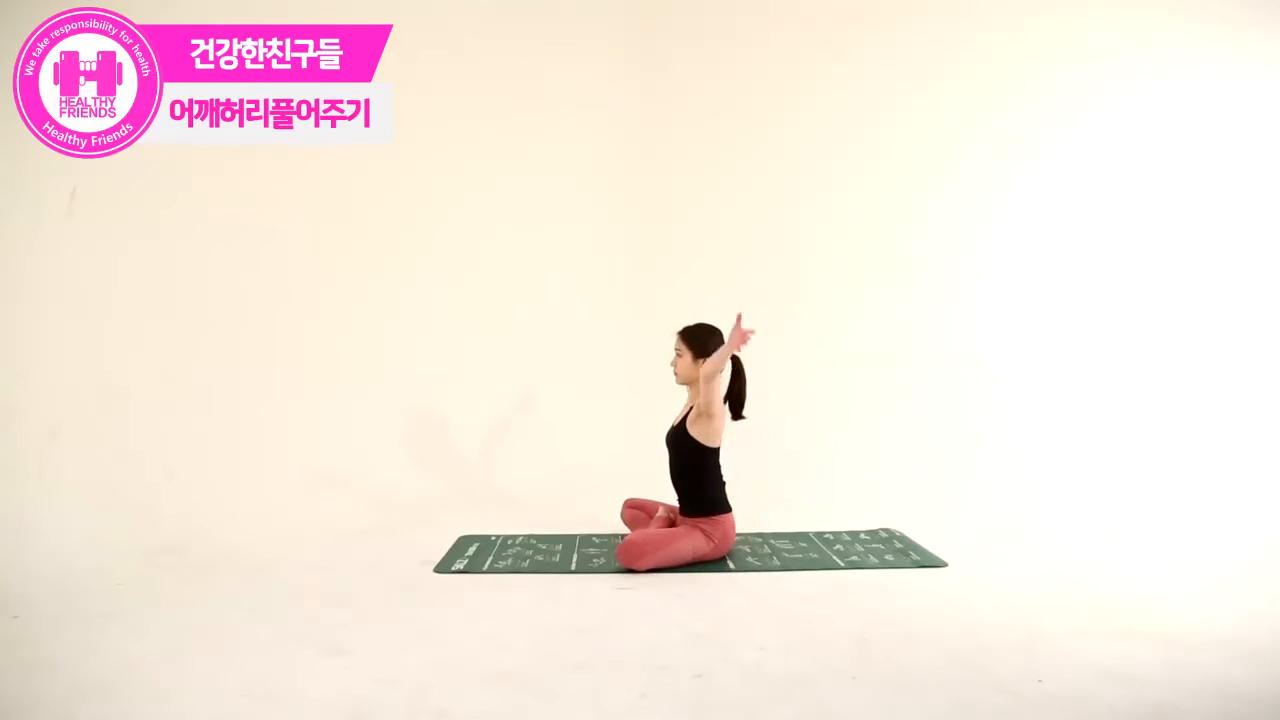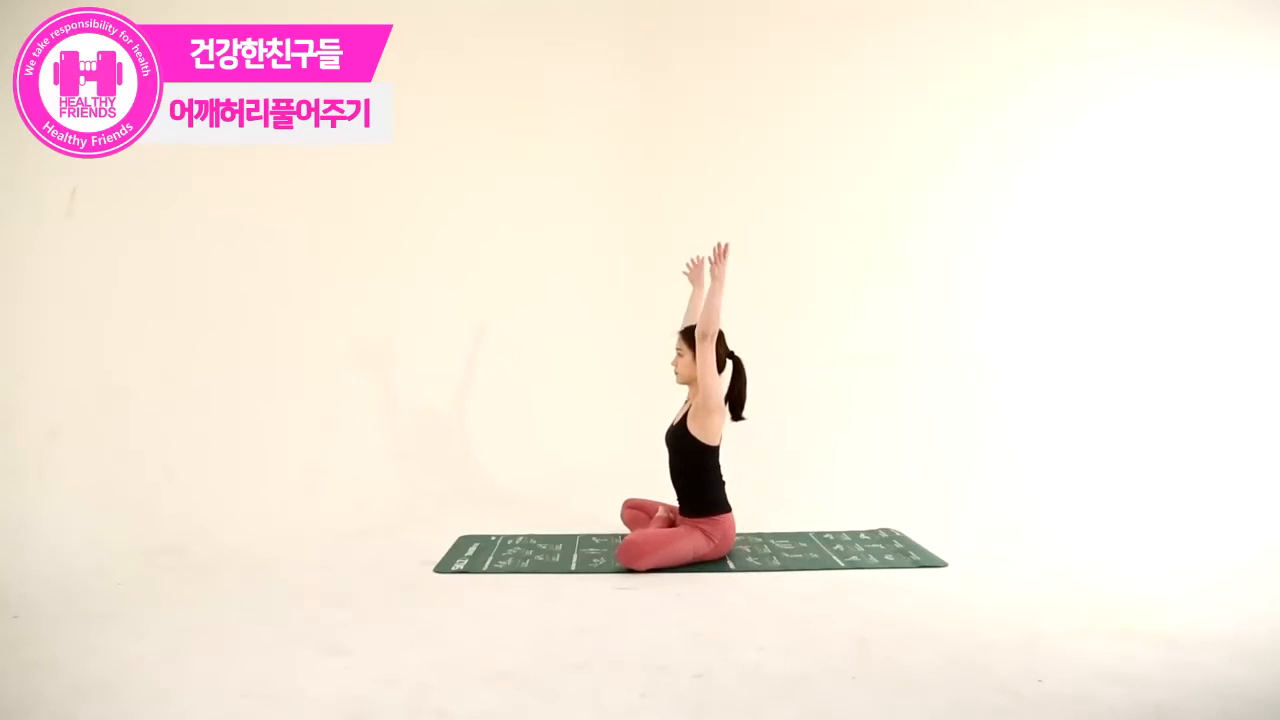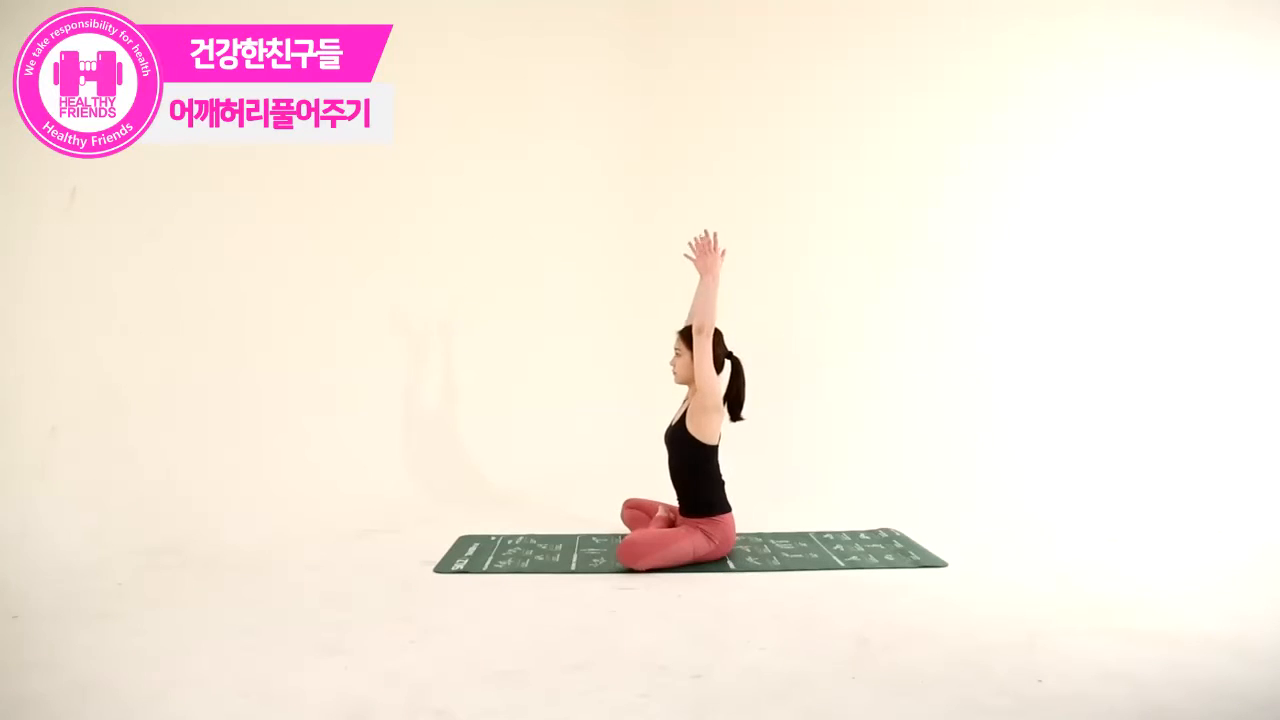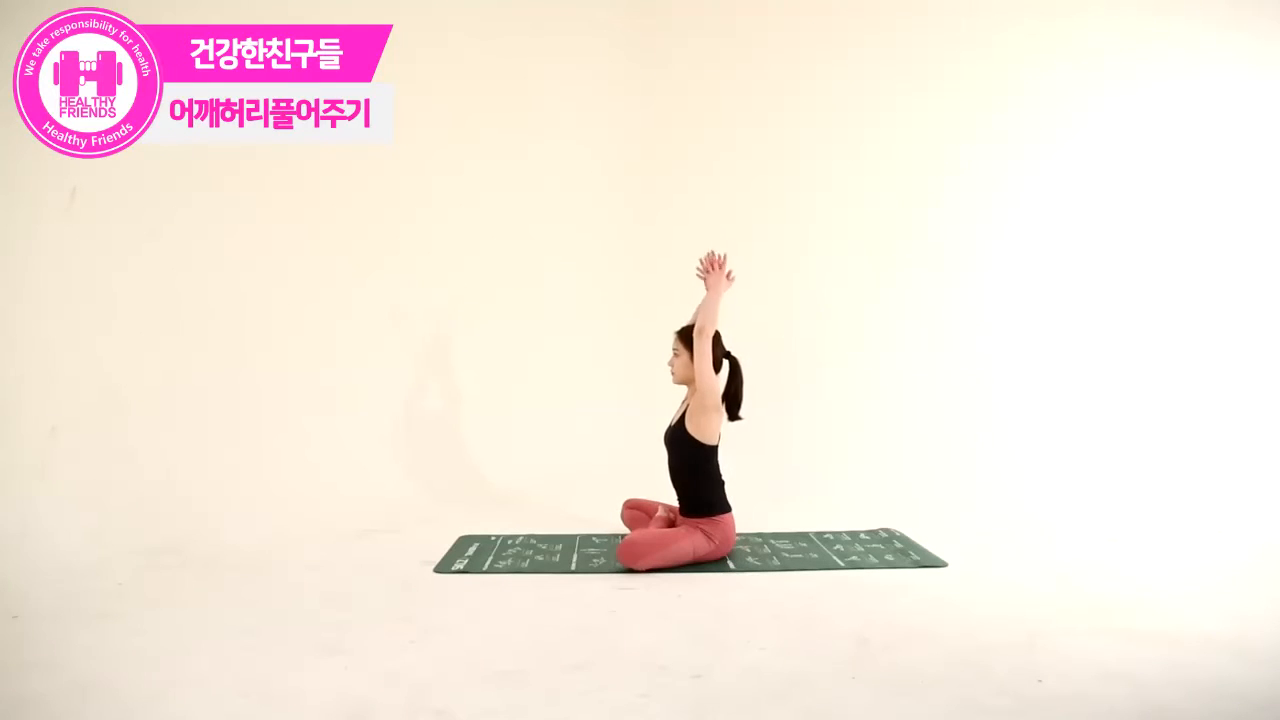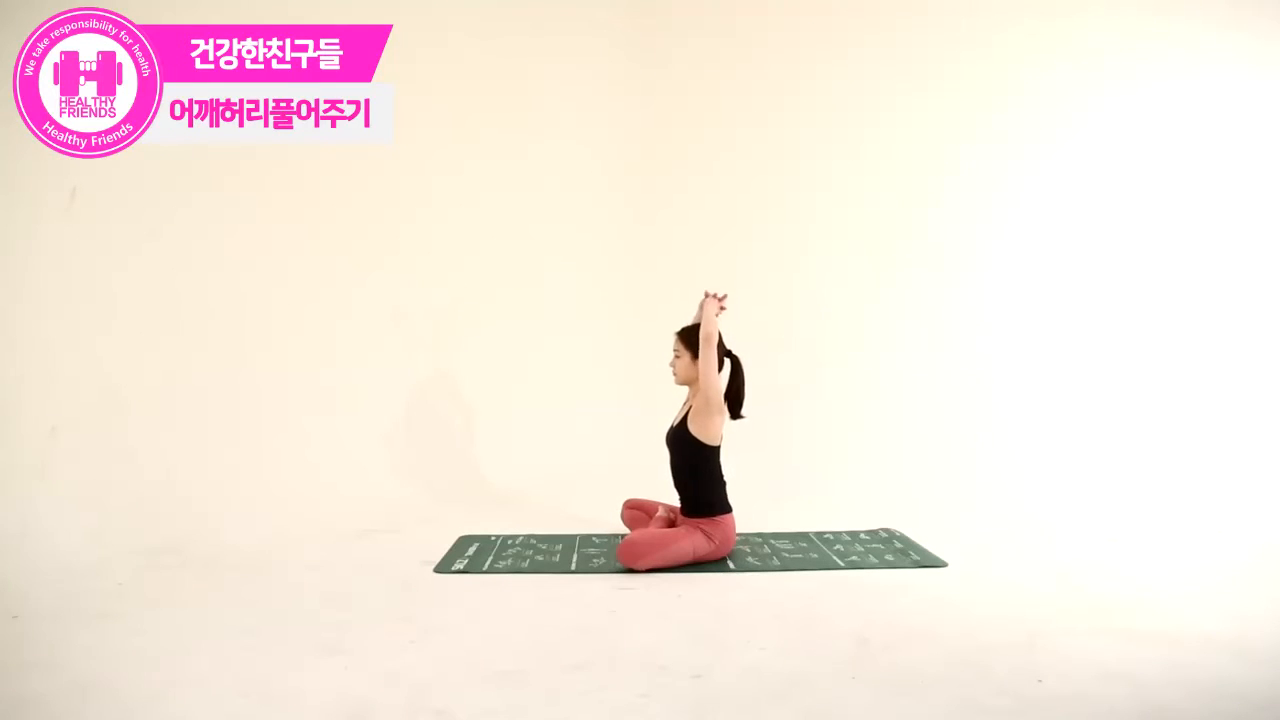
dt=0.3s
person 1, frame 1
left shoulder: (710, 407)
right shoulder: (697, 402)
left elbow: (709, 374)
right elbow: (703, 375)
left wrist: (728, 346)
left hip: (711, 528)
right hip: (691, 517)
left knee: (629, 553)
right knee: (631, 508)
person 1, frame 2
left shoulder: (710, 404)
right shoulder: (695, 399)
left elbow: (706, 337)
right elbow: (694, 333)
left wrist: (718, 282)
right wrist: (697, 289)
left hip: (711, 529)
right hip: (692, 517)
left knee: (630, 553)
right knee: (631, 508)
person 1, frame 3
left shoulder: (708, 402)
right shoulder: (694, 397)
left elbow: (703, 332)
right elbow: (695, 329)
left wrist: (712, 276)
right wrist: (704, 276)
left hip: (711, 529)
right hip: (692, 517)
left knee: (630, 553)
right knee: (631, 508)
person 1, frame 4
left shoulder: (708, 403)
right shoulder: (693, 398)
left elbow: (703, 336)
right elbow: (697, 333)
left wrist: (717, 290)
right wrist: (711, 293)
left hip: (712, 529)
right hip: (692, 517)
left knee: (629, 552)
right knee: (631, 508)
person 1, frame 5
left shoulder: (711, 404)
right shoulder: (694, 398)
left elbow: (707, 339)
right elbow: (695, 337)
left wrist: (710, 307)
right wrist: (706, 308)
left hip: (712, 529)
right hip: (692, 517)
left knee: (629, 552)
right knee: (631, 508)
